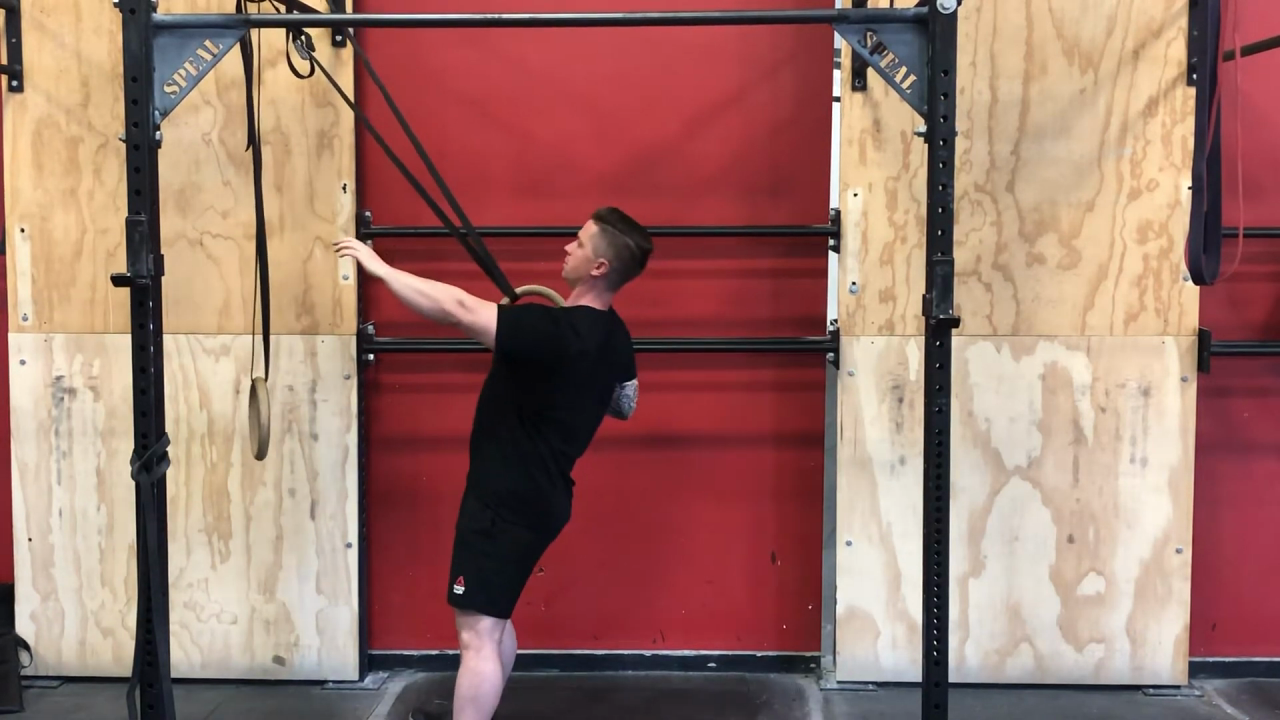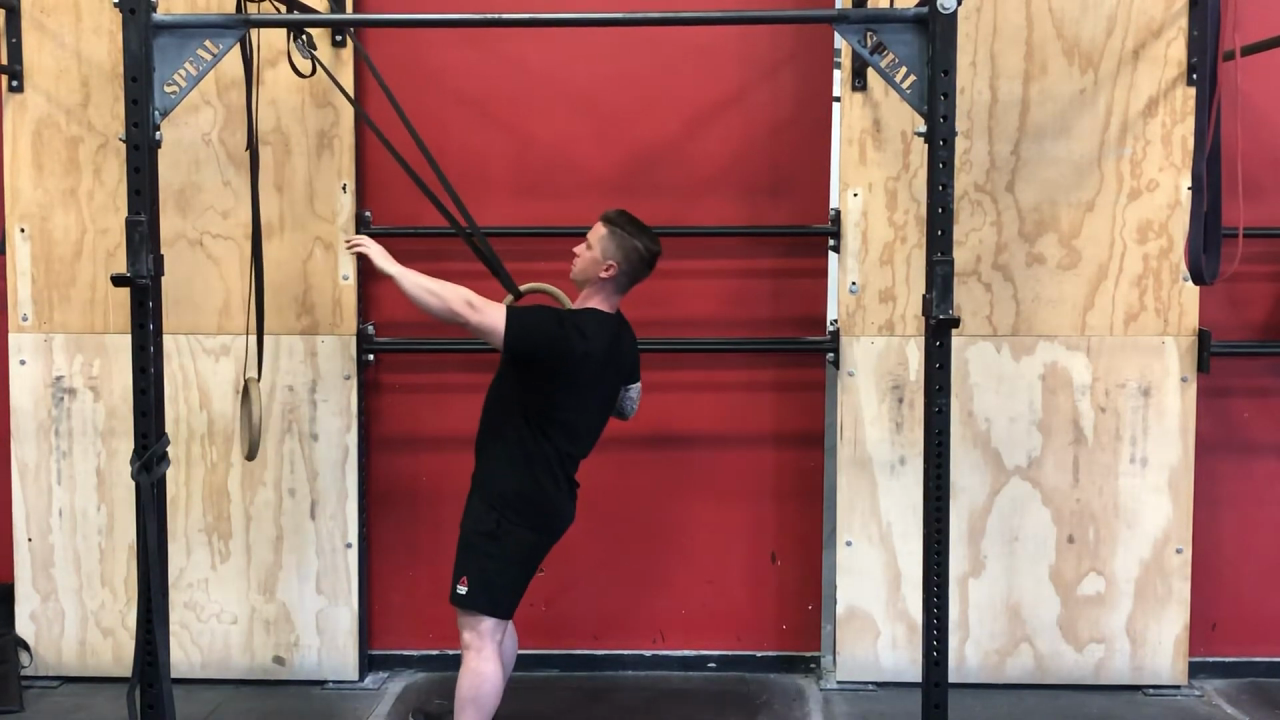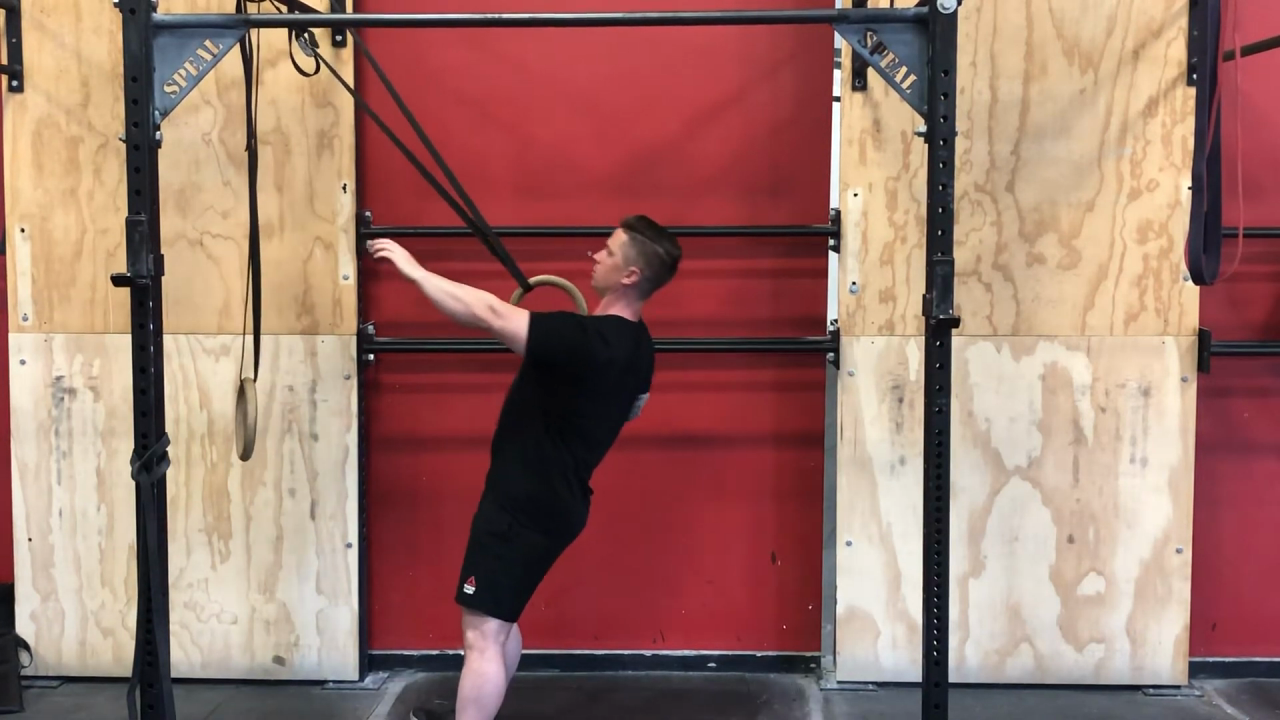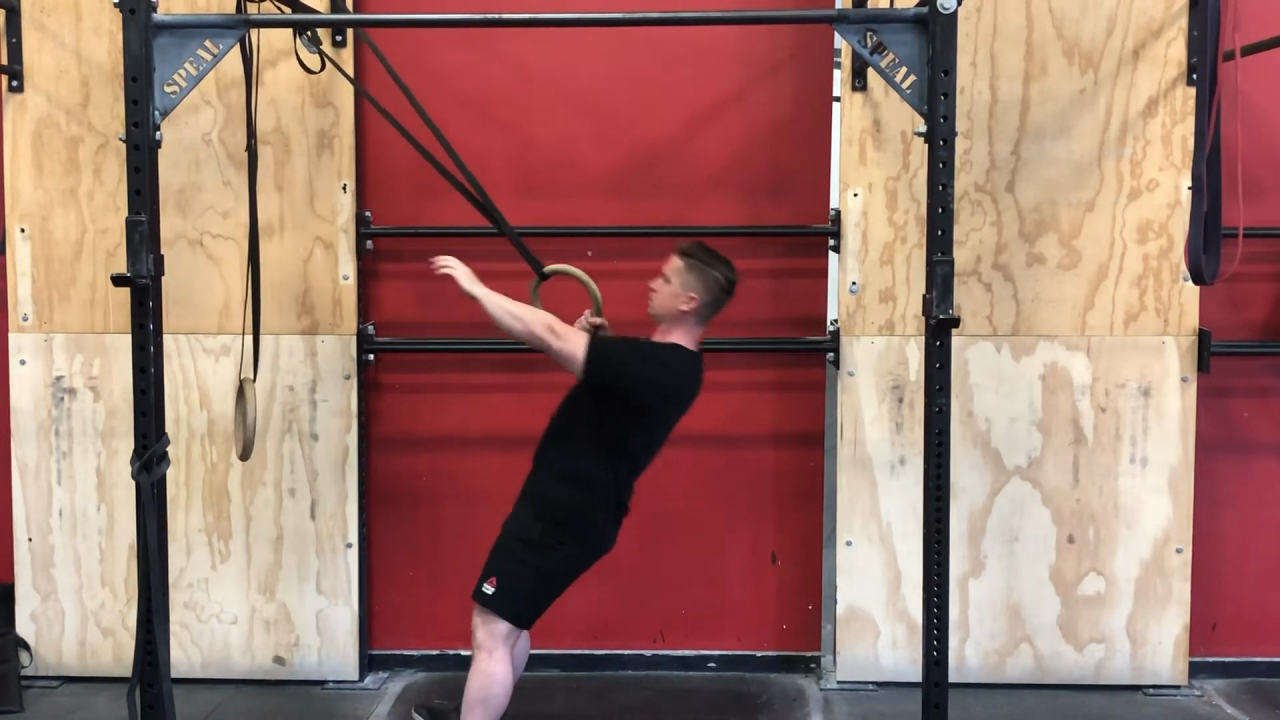
dt=0.2s
person 1, frame 1
left shoulder: (559, 332)
right shoulder: (611, 335)
left elbow: (457, 308)
right elbow: (625, 405)
left wrist: (380, 268)
left hip: (509, 500)
right hip: (532, 495)
left knee: (477, 633)
right knee: (493, 621)
person 1, frame 2
left shoulder: (567, 334)
right shoulder: (615, 337)
left elbow: (466, 309)
right elbow: (627, 405)
left wrist: (390, 265)
left hip: (513, 501)
right hip: (536, 495)
left knee: (479, 632)
right knee: (495, 621)
person 1, frame 3
left shoulder: (593, 340)
right shoulder: (628, 342)
left elbow: (489, 313)
right elbow: (634, 407)
left wrist: (414, 270)
left hip: (527, 504)
right hip: (546, 498)
left knee: (481, 633)
right knee: (498, 622)
person 1, frame 4
left shoulder: (653, 366)
right shoulder: (672, 360)
left elbow: (547, 335)
left wrist: (474, 285)
right wrist: (605, 338)
left hip: (560, 515)
right hip: (571, 507)
left knee: (491, 633)
right knee: (508, 624)
